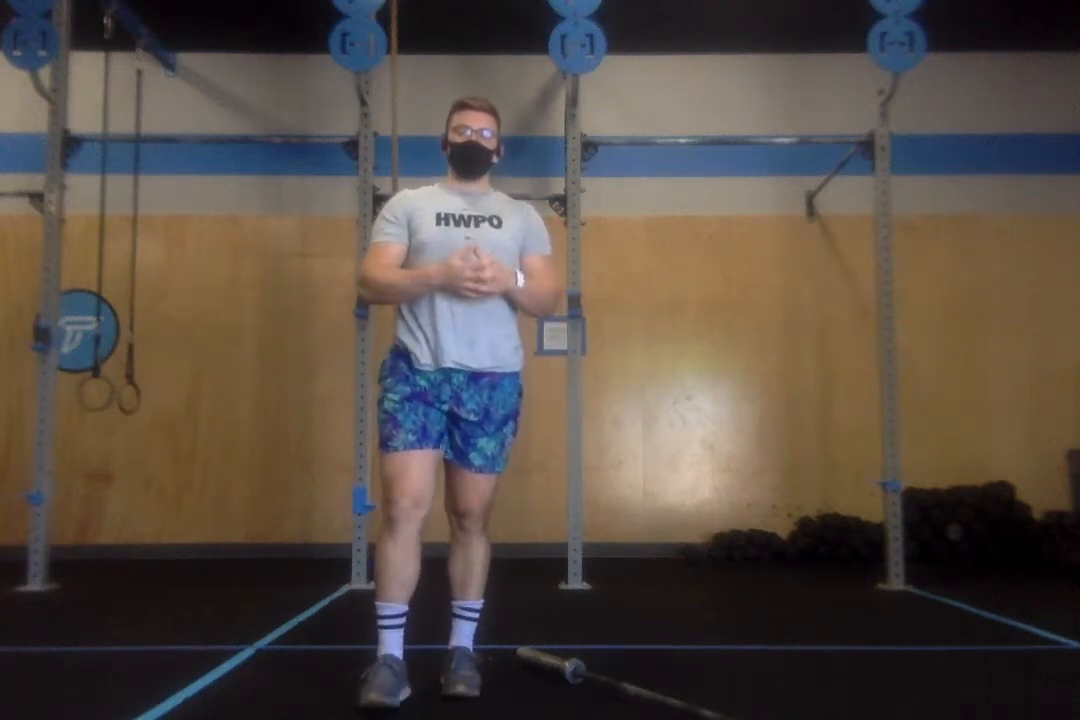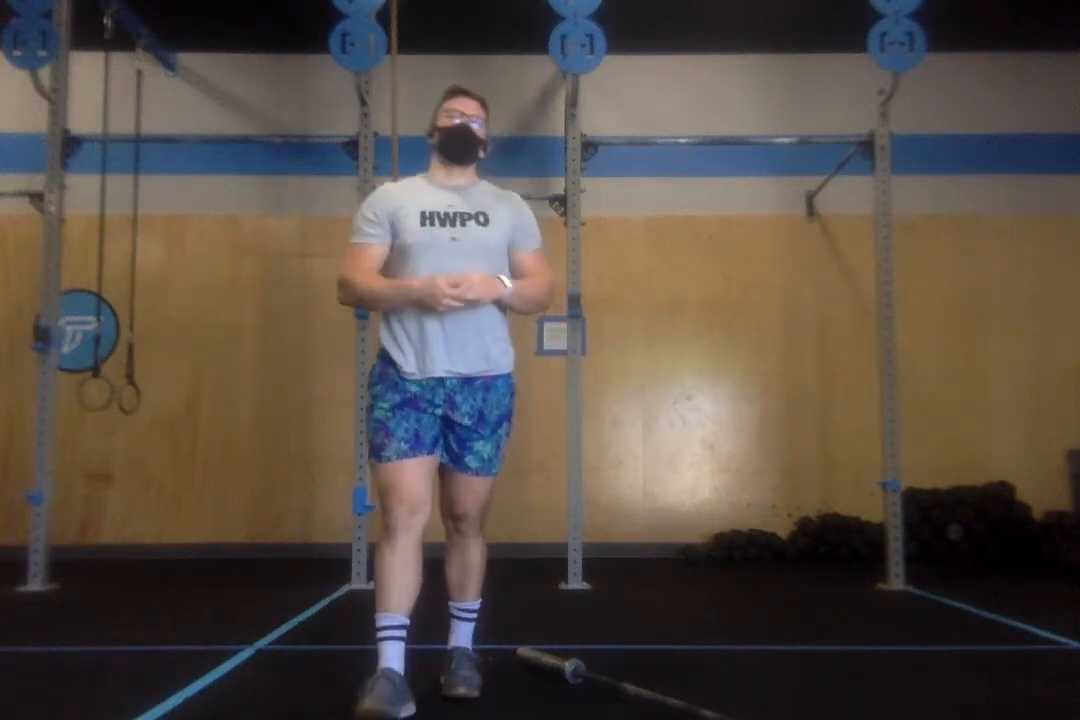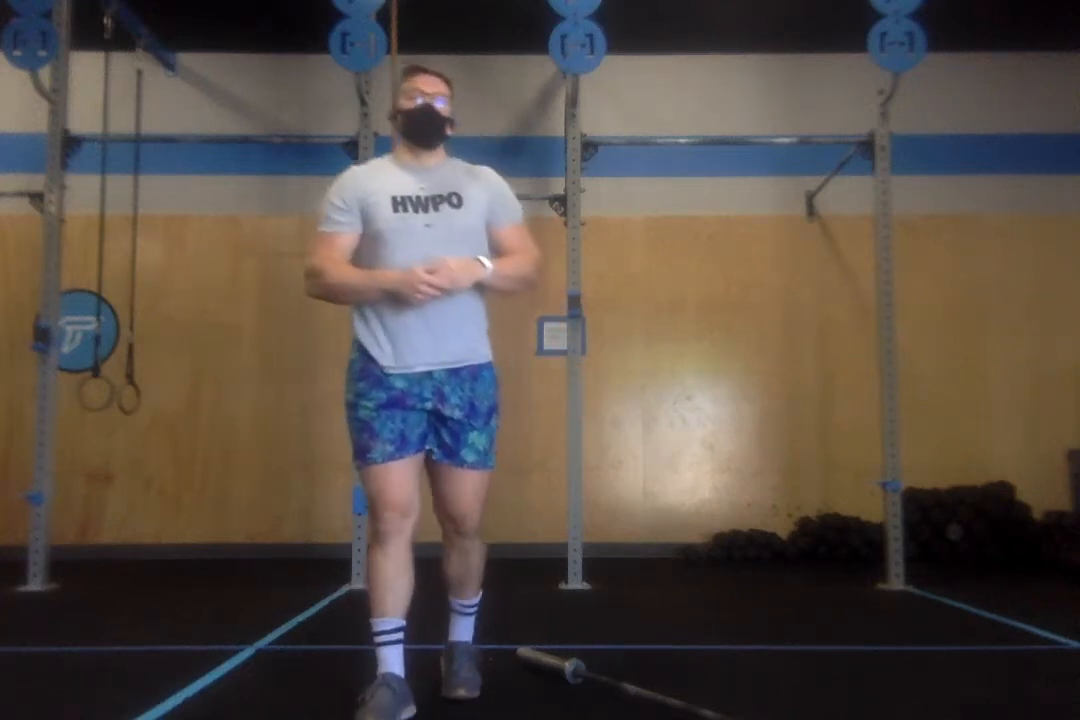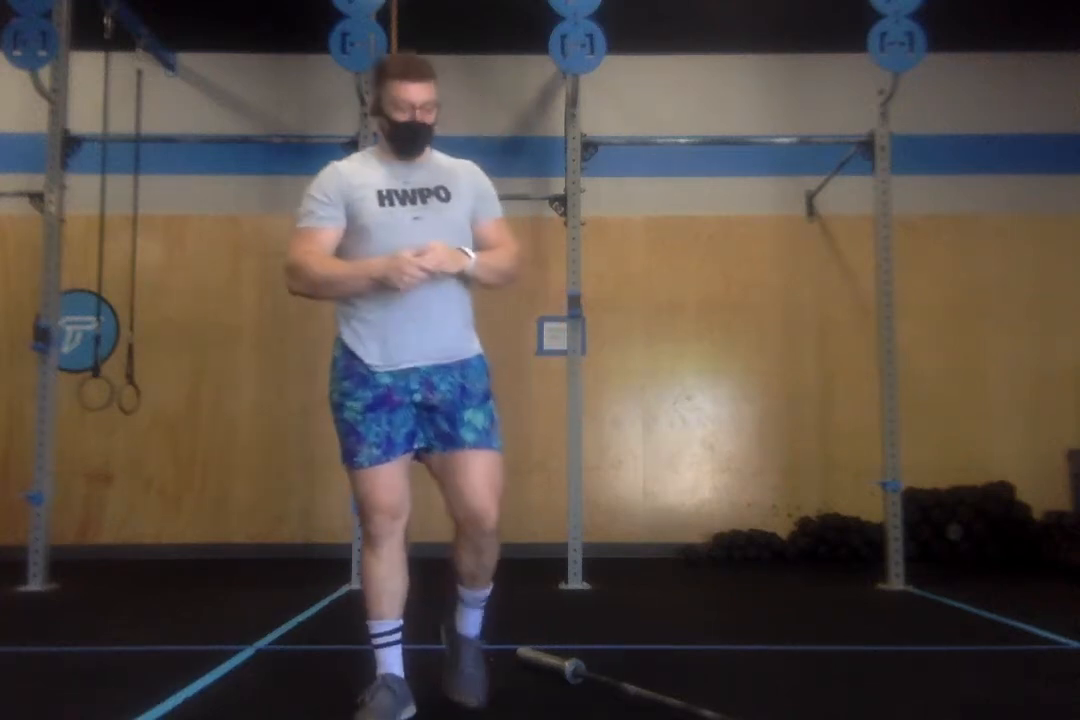
dt=0.3s
person 1, frame 1
left shoulder: (522, 216)
right shoulder: (407, 204)
left elbow: (548, 297)
right elbow: (369, 282)
left wrist: (508, 280)
right wrist: (437, 273)
left hip: (492, 381)
right hip: (414, 373)
left knee: (470, 518)
right knee: (405, 507)
left ankle: (461, 648)
right ankle: (389, 658)
person 1, frame 2
left shoulder: (510, 207)
right shoulder: (389, 199)
left elbow: (541, 291)
right elbow: (350, 285)
left wrist: (497, 287)
right wrist: (418, 289)
left hip: (484, 383)
right hip: (404, 379)
left knee: (466, 520)
right knee: (403, 516)
left ankle: (461, 648)
person 1, frame 3
left shoulder: (485, 183)
right shoulder: (358, 184)
left elbow: (527, 266)
right elbow: (319, 275)
left wrist: (476, 268)
right wrist: (392, 279)
left hip: (467, 373)
right hip: (384, 376)
left knee: (463, 520)
right knee: (392, 519)
left ankle: (460, 639)
person 1, frame 4
left shoulder: (467, 176)
right shoulder: (341, 178)
left elbow: (508, 261)
right elbow: (300, 271)
left wrist: (461, 258)
right wrist: (380, 268)
left hip: (458, 368)
right hip: (370, 374)
left knee: (481, 514)
right knee: (383, 522)
left ankle: (466, 629)
